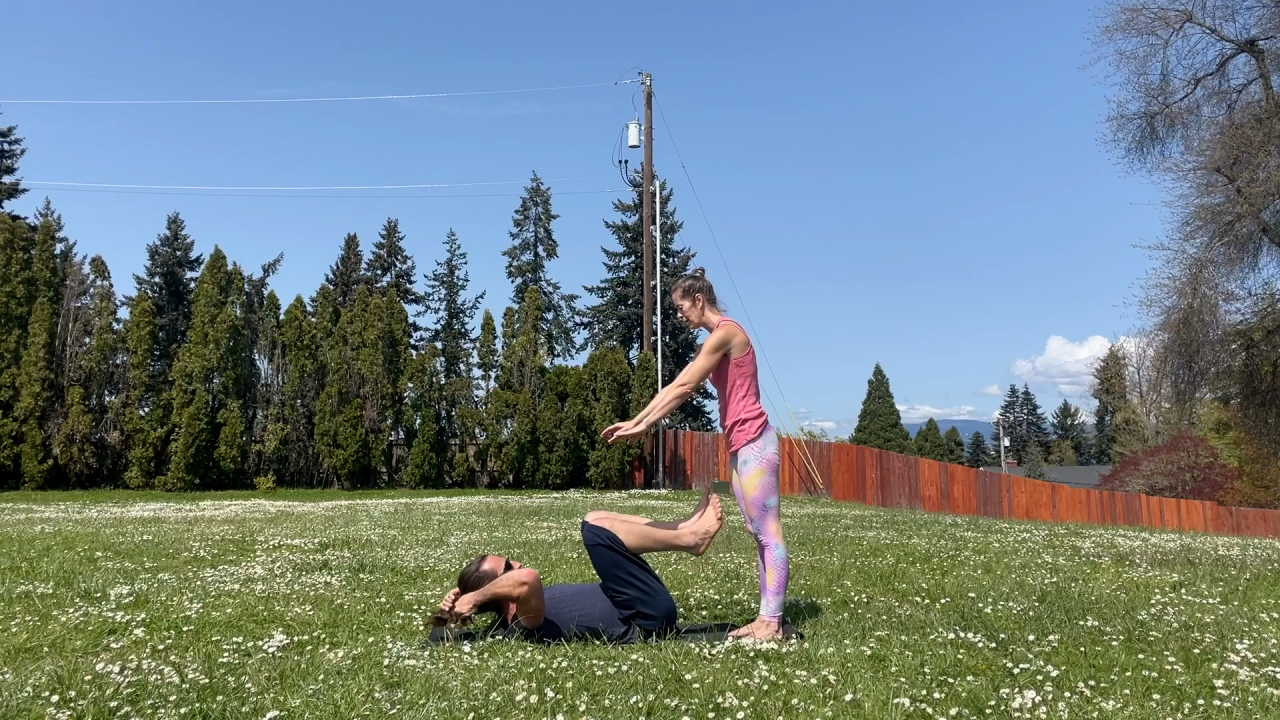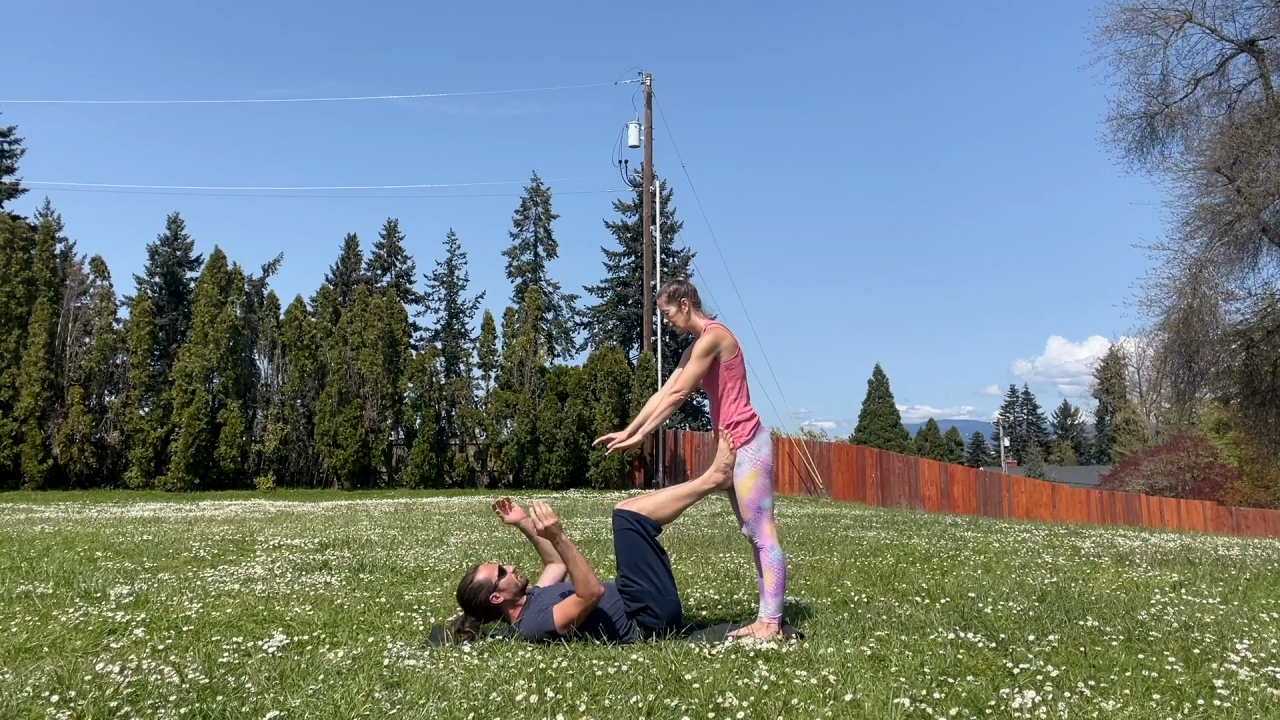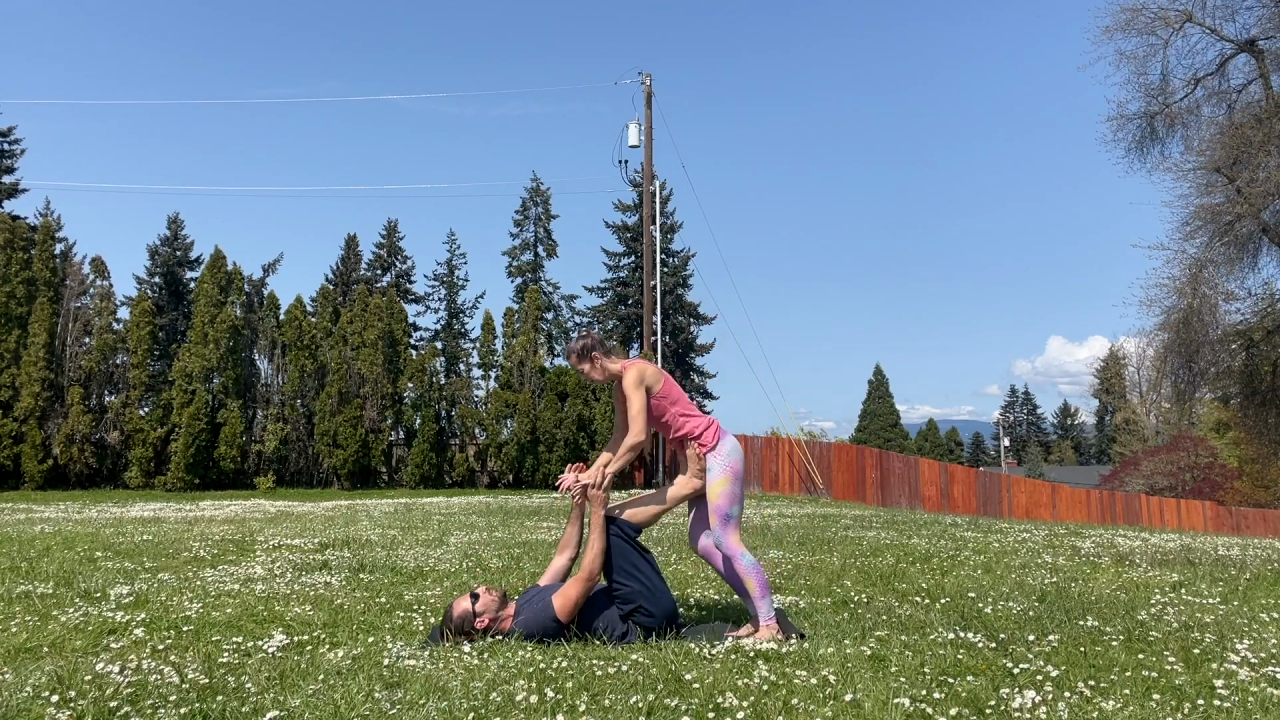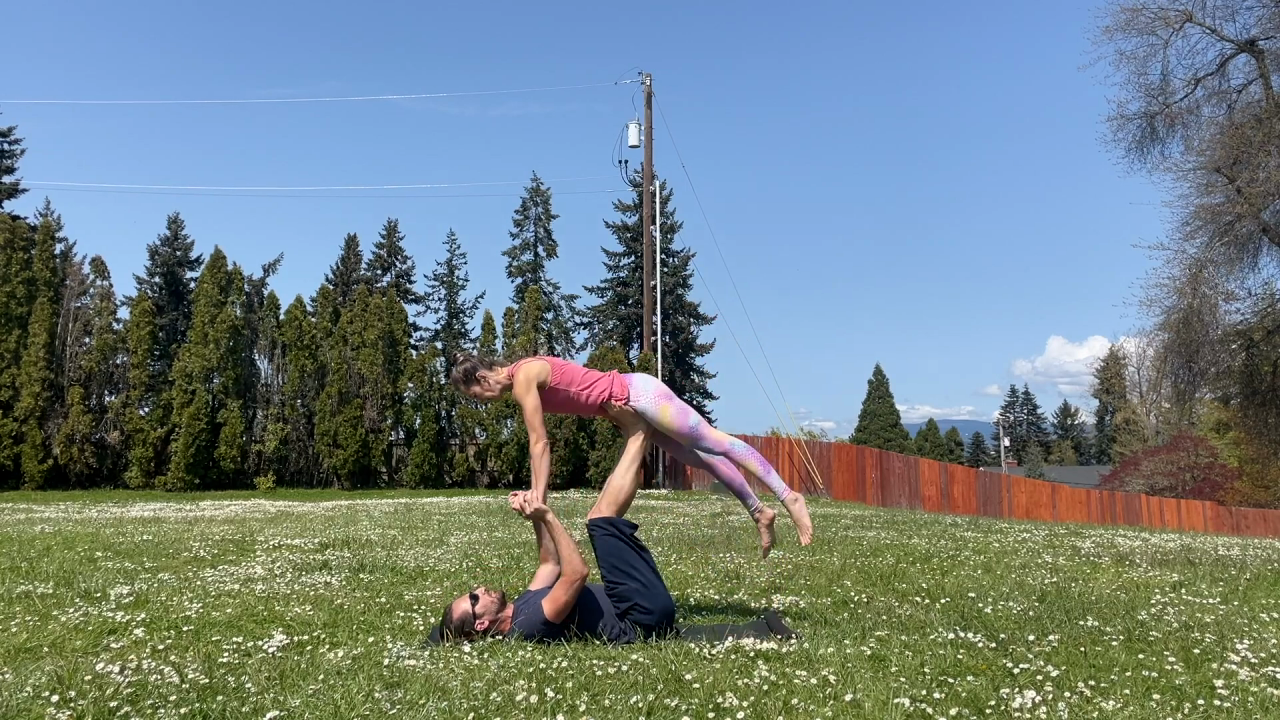
dt=0.5s
person 1, frame 1
left shoulder: (726, 333)
right shoulder: (716, 341)
left elbow: (685, 389)
right elbow: (676, 385)
left wrist: (644, 426)
right wrist: (635, 421)
left hip: (754, 441)
right hip: (742, 444)
left knee: (768, 531)
right knee: (758, 531)
left ankle: (772, 621)
right ankle: (766, 617)
person 1, frame 2
left shoulder: (713, 336)
right shoulder: (696, 347)
left elbow: (678, 395)
right elbow: (664, 391)
left wrist: (639, 436)
right wrist: (626, 432)
left hip: (747, 442)
right hip: (735, 445)
left knee: (763, 533)
right knee: (754, 533)
left ankle: (771, 622)
right ankle: (766, 618)
person 1, frame 3
left shoulder: (633, 374)
right shoulder: (620, 385)
left elbow: (637, 438)
right elbow: (618, 440)
left wrist: (603, 478)
right wrist: (590, 474)
left hip: (717, 451)
right hip: (700, 458)
left knee: (727, 542)
right knee: (703, 543)
left ankle: (769, 624)
right ankle: (758, 617)
person 1, frame 4
left shoulder: (523, 378)
right shoulder: (523, 379)
left elbow: (540, 444)
right elbow: (539, 445)
left wrist: (538, 500)
right wrist: (534, 494)
left hip: (633, 394)
right hip: (627, 401)
left knee: (715, 443)
right knee: (699, 456)
left ankle: (789, 499)
right ankle: (759, 512)
person 2, frame 1
left shoulder: (513, 617)
right shoulder: (528, 624)
right elbow: (526, 579)
left wrist: (461, 592)
right wrist: (474, 597)
left hip: (644, 617)
right hip: (648, 619)
left knee: (600, 525)
right knee: (596, 526)
left ankle: (684, 531)
right ankle: (687, 537)
person 2, frame 2
left shoulder: (528, 602)
right shoulder: (535, 627)
left elbow: (557, 563)
right elbow: (591, 592)
left wrist: (525, 526)
right wrist: (557, 536)
left hip: (645, 617)
right hip: (648, 622)
left knee: (630, 515)
right knee: (627, 513)
left ankle: (711, 479)
right ankle: (712, 478)
person 2, frame 3
left shoulder: (525, 603)
right shoulder: (531, 624)
left elbow: (564, 555)
right elbow: (588, 575)
left wrist: (579, 502)
right wrist: (596, 511)
left hip: (645, 618)
right hip: (646, 619)
right knee: (611, 521)
person 2, frame 4
left shoulder: (523, 608)
right shoulder: (529, 626)
left elbow: (551, 564)
right elbow: (576, 573)
left wrist: (537, 520)
right wrist: (546, 515)
left hip: (643, 619)
right hip: (642, 618)
right knee: (601, 518)
